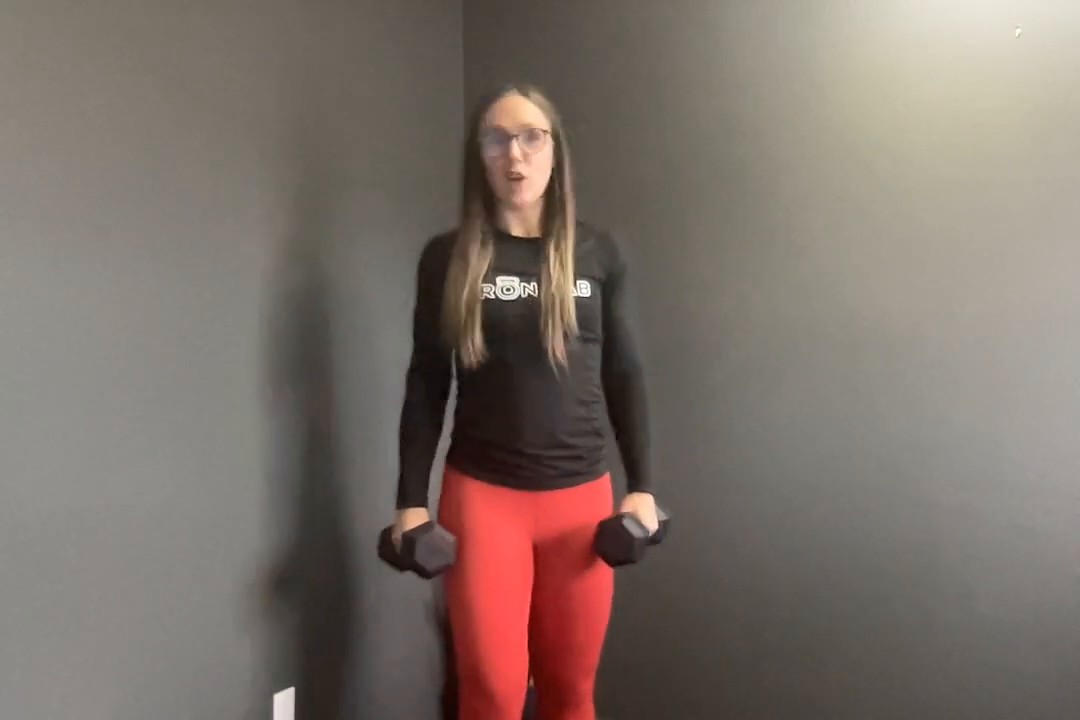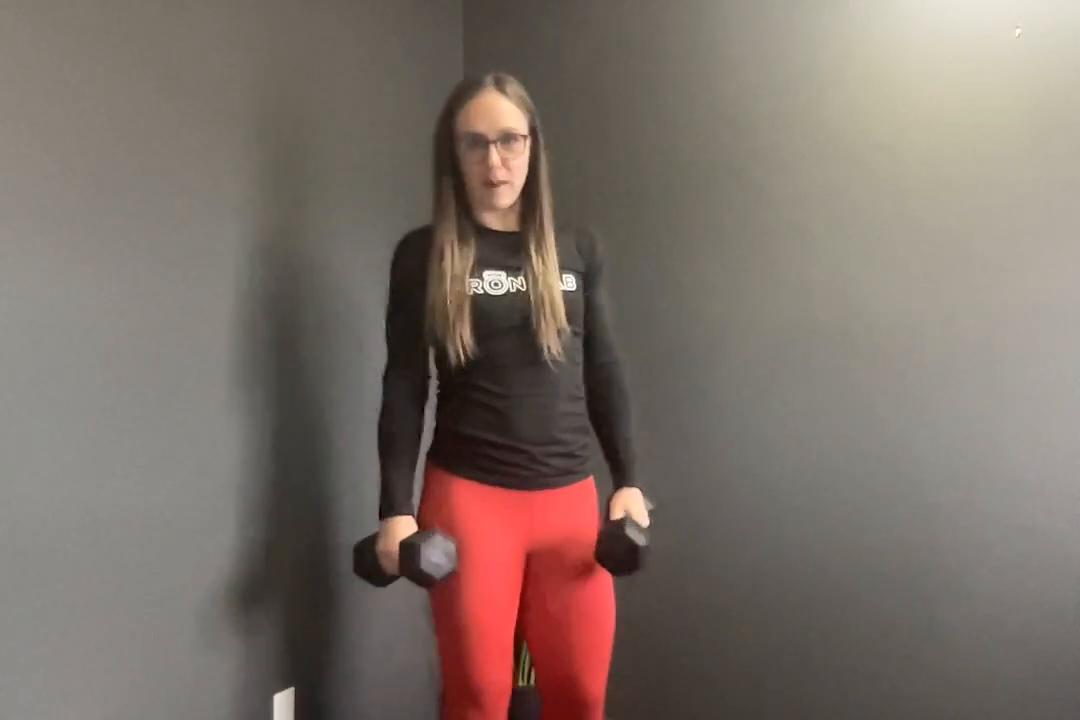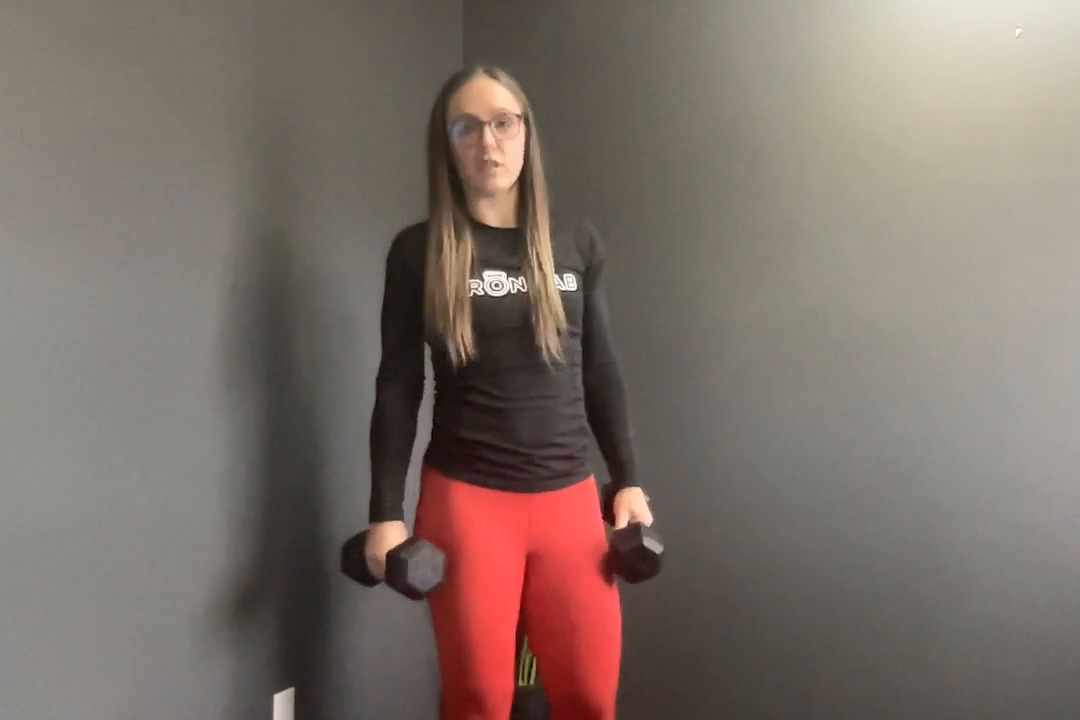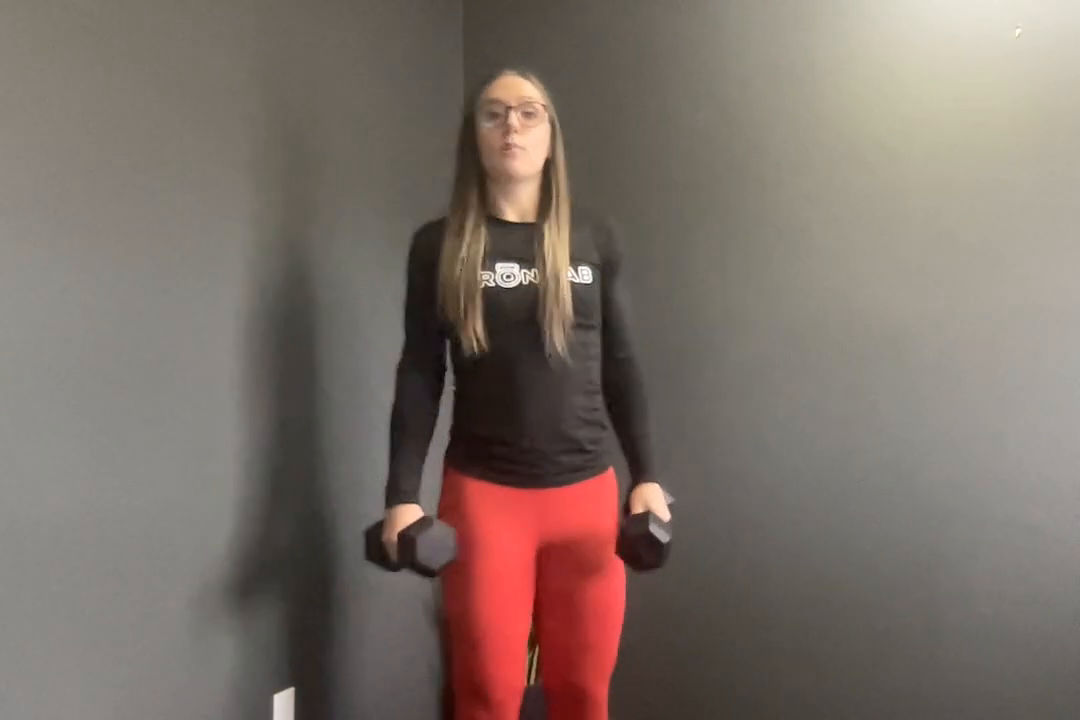
dt=0.5s
person 1, frame 1
left shoulder: (598, 253)
right shoulder: (447, 257)
left elbow: (623, 374)
right elbow: (426, 385)
left wrist: (641, 486)
right wrist: (411, 500)
left hip: (581, 495)
right hip: (480, 495)
person 1, frame 2
left shoulder: (577, 248)
right shoulder: (421, 254)
left elbow: (603, 371)
right elbow: (404, 386)
left wrist: (627, 481)
right wrist: (396, 507)
left hip: (569, 496)
right hip: (466, 496)
person 1, frame 3
left shoulder: (577, 244)
right shoulder: (419, 251)
left elbow: (601, 371)
right elbow: (398, 387)
left wrist: (628, 483)
right wrist: (385, 513)
left hip: (569, 497)
right hip: (465, 499)
person 1, frame 4
left shoulder: (596, 239)
right shoulder: (439, 245)
left elbow: (621, 364)
right elbow: (420, 375)
left wrist: (645, 476)
right wrist: (402, 493)
left hip: (587, 491)
right hip: (482, 493)
